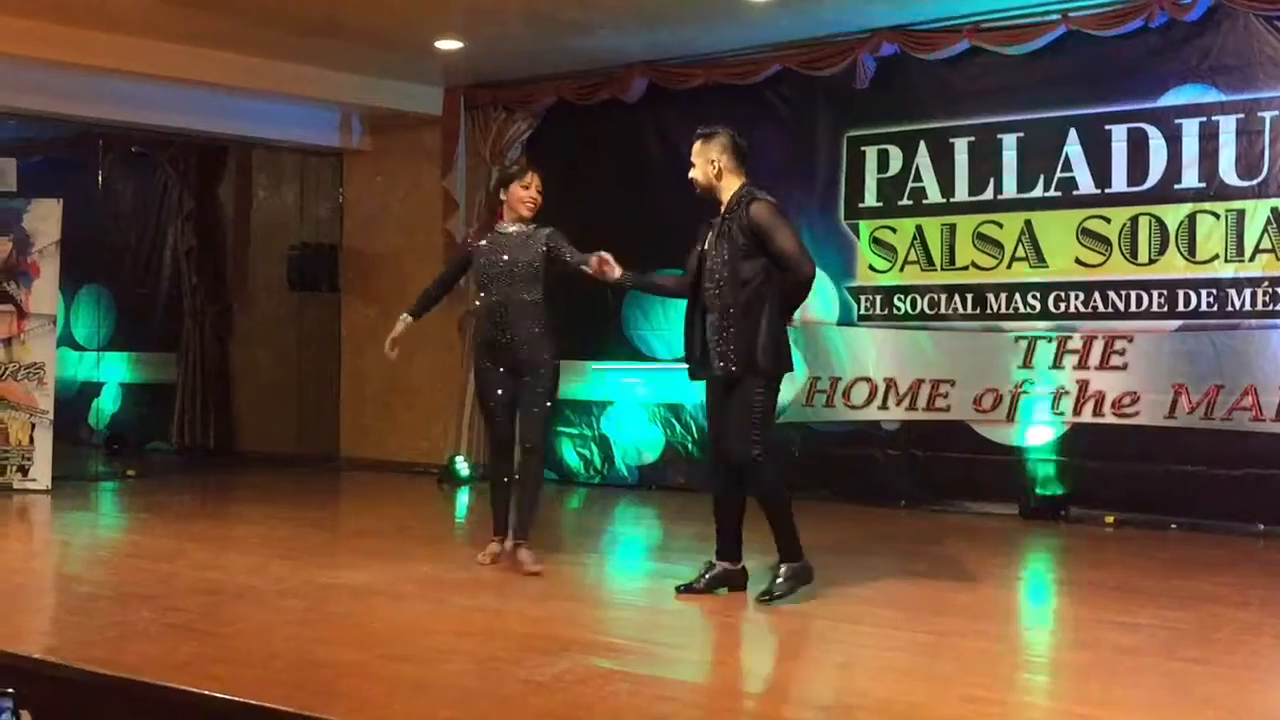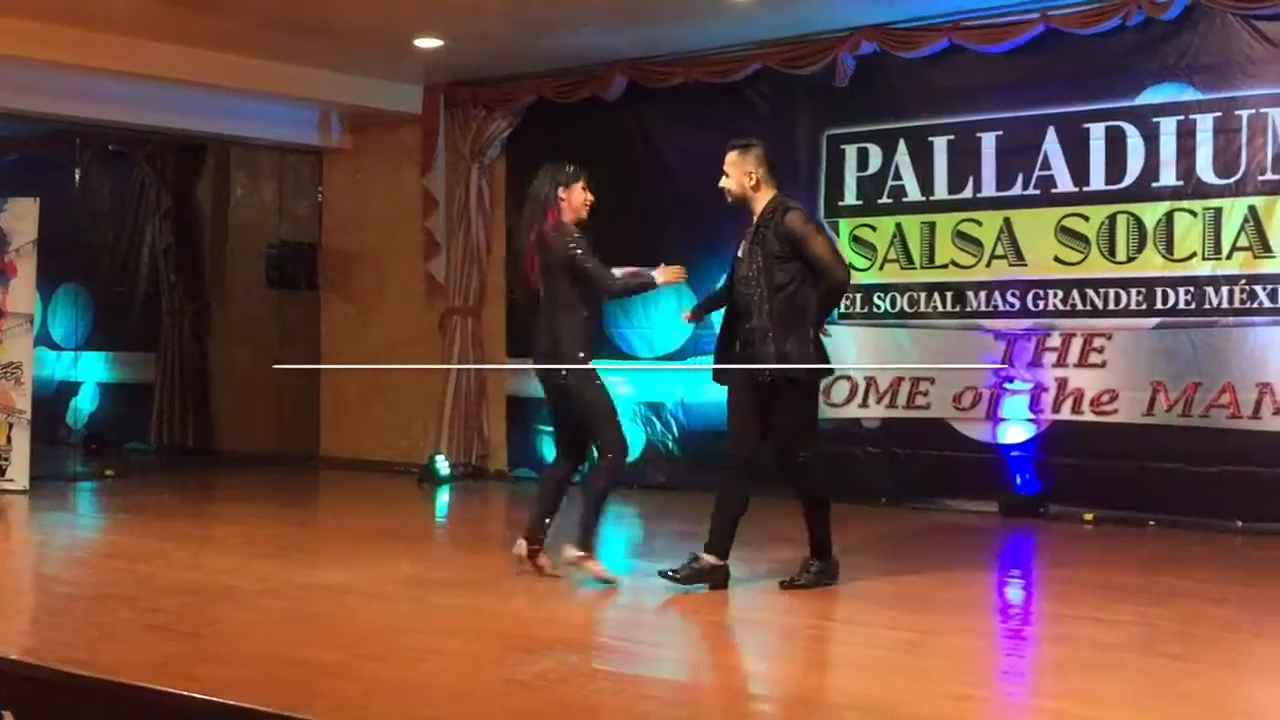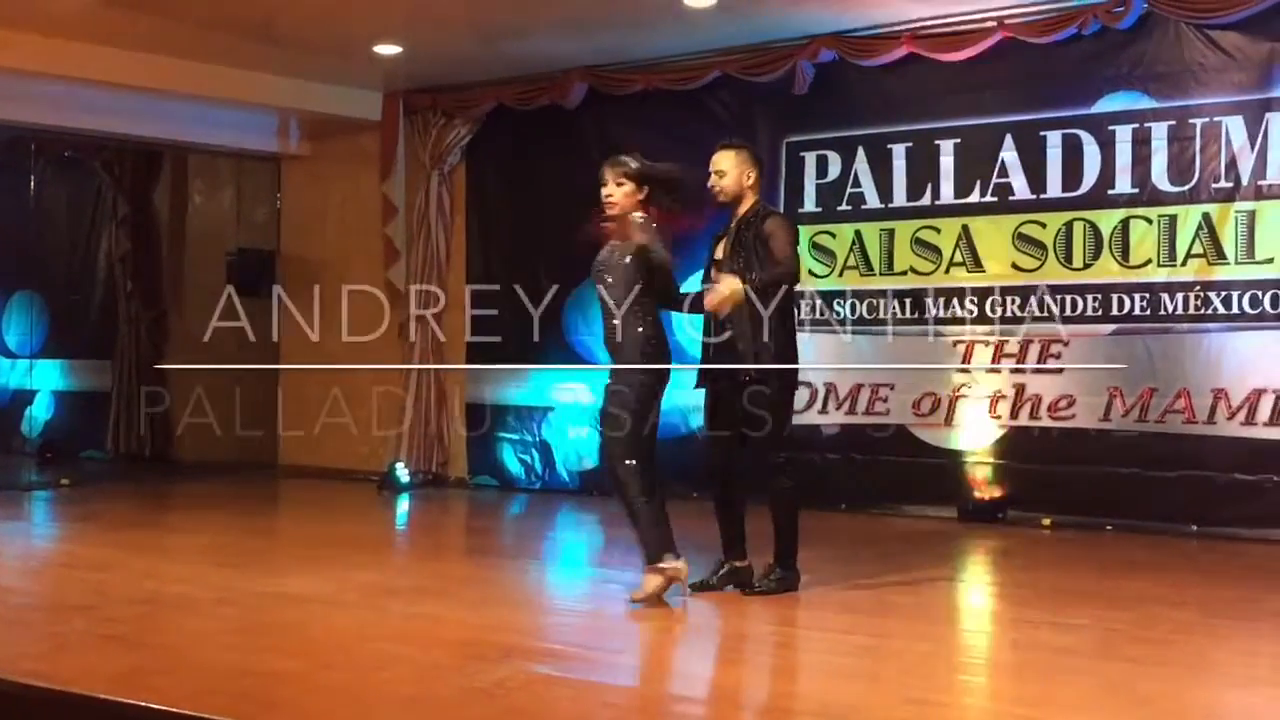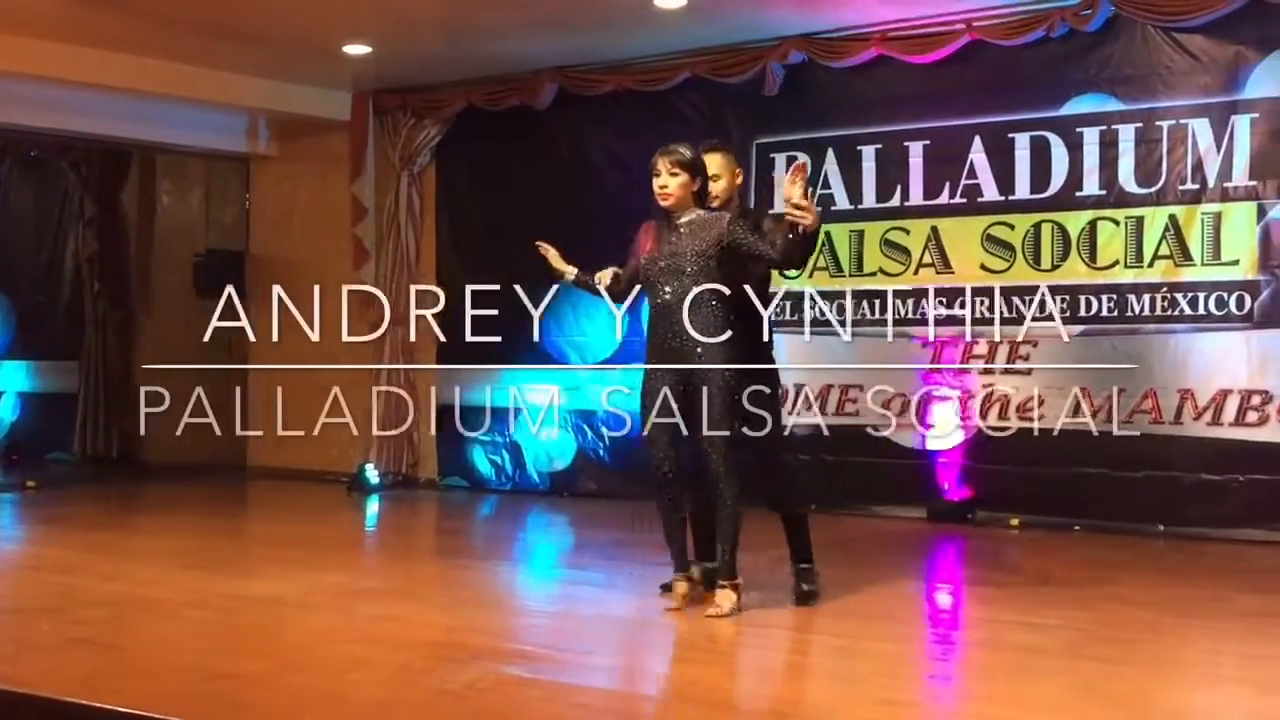
dt=0.5s
person 1, frame 1
left shoulder: (757, 210)
right shoulder: (719, 219)
left elbow: (801, 269)
right elbow: (688, 285)
left wrist: (772, 317)
right wrist: (625, 277)
left hip: (754, 355)
right hip: (721, 357)
left knee: (747, 455)
right knee: (725, 458)
left ankle: (793, 560)
right ankle: (728, 563)
person 1, frame 2
left shoulder: (790, 220)
right shoulder: (752, 229)
left elbow: (837, 275)
left wrist: (808, 323)
right wrist: (699, 307)
left hip: (790, 361)
right hip: (751, 362)
left knee: (793, 460)
right knee: (740, 460)
left ankle: (822, 559)
right ankle: (714, 559)
person 1, frame 3
left shoulder: (772, 225)
right shoulder: (725, 233)
left elbow: (787, 271)
left wrist: (742, 284)
left hip: (766, 365)
right hip: (726, 364)
left knee: (769, 462)
right knee: (722, 462)
left ankle: (785, 566)
right ankle: (735, 562)
person 1, frame 4
left shoulder: (758, 226)
left elbow: (791, 256)
left wrist: (808, 227)
left hip: (746, 363)
left knee: (764, 464)
left ankle: (803, 564)
right ankle: (703, 560)
person 2, frame 1
left shoulder: (545, 238)
right shoulder: (478, 241)
left elbow: (573, 260)
right elbow: (443, 283)
left wrist: (597, 264)
right wrist: (407, 318)
left hip: (536, 349)
right hip: (491, 350)
left knee: (533, 442)
right knee: (498, 443)
left ankle: (521, 541)
right ankle: (499, 534)
person 2, frame 2
left shoulder: (552, 237)
right shoulder: (559, 236)
right elbow: (603, 286)
left wrist: (636, 274)
right wrist: (655, 276)
left hip: (562, 355)
right hip: (565, 355)
left knee: (571, 451)
right knee: (613, 449)
left ankle: (531, 541)
right ankle: (581, 547)
person 2, frame 3
left shoulder: (645, 228)
right shoulder: (618, 234)
left elbow: (665, 270)
left wrist: (637, 242)
left hip: (641, 355)
right hip: (631, 357)
left knee: (620, 455)
right knee: (633, 456)
left ankle: (663, 559)
right ankle: (663, 558)
person 2, frame 4
left shoulder: (721, 225)
right shoulder: (649, 234)
left elbow: (777, 256)
right elbow: (620, 289)
right wrist: (568, 271)
left hip: (710, 355)
right hip: (661, 359)
left knee: (716, 462)
right knee: (664, 464)
left ankle: (728, 580)
right ankle: (682, 571)
